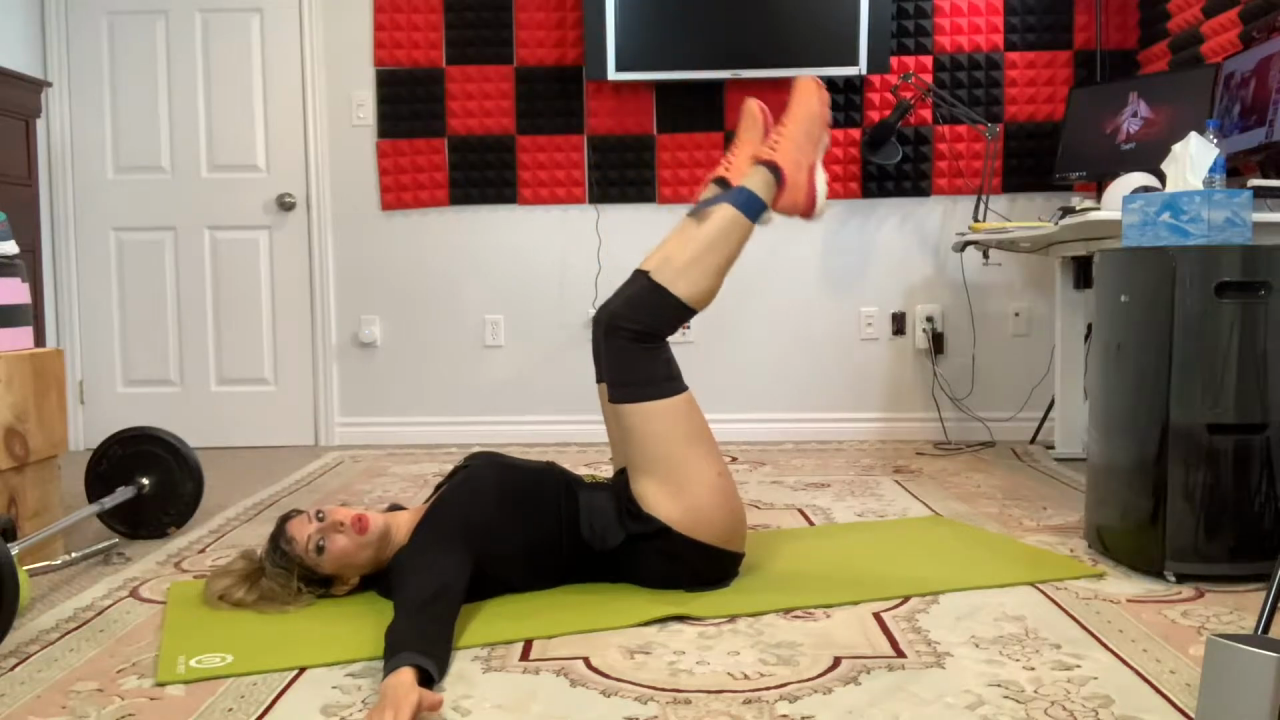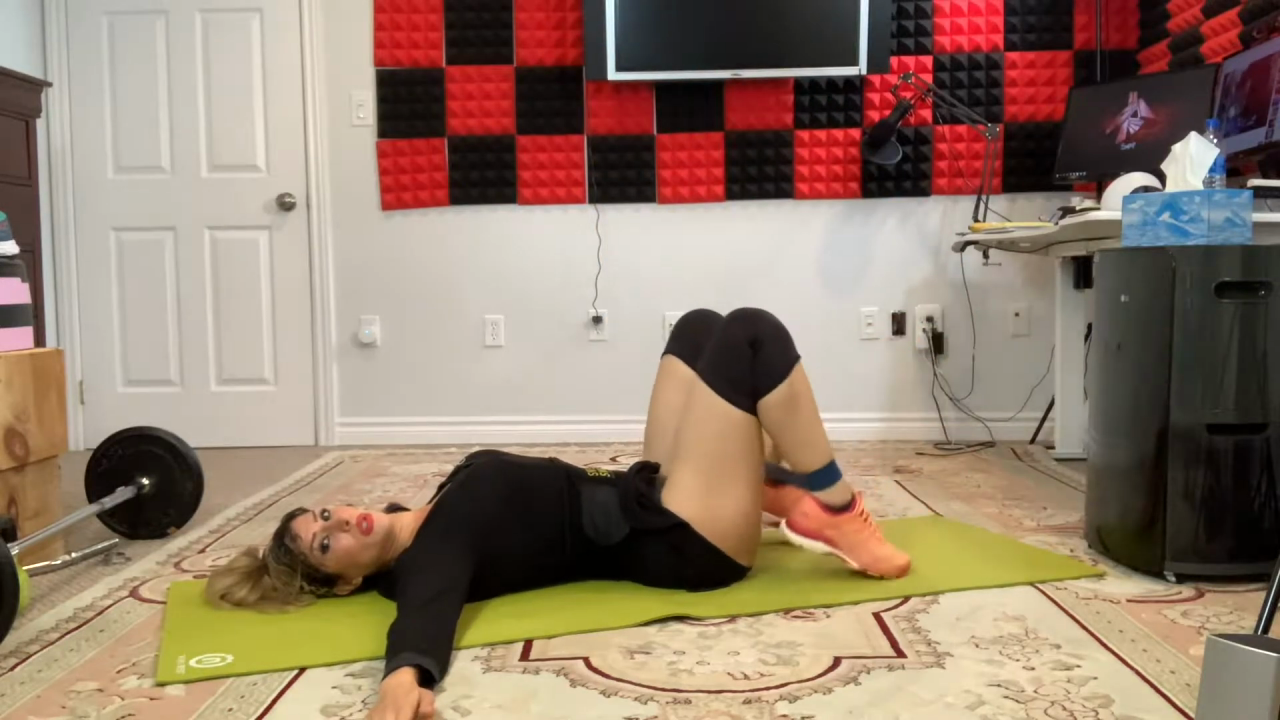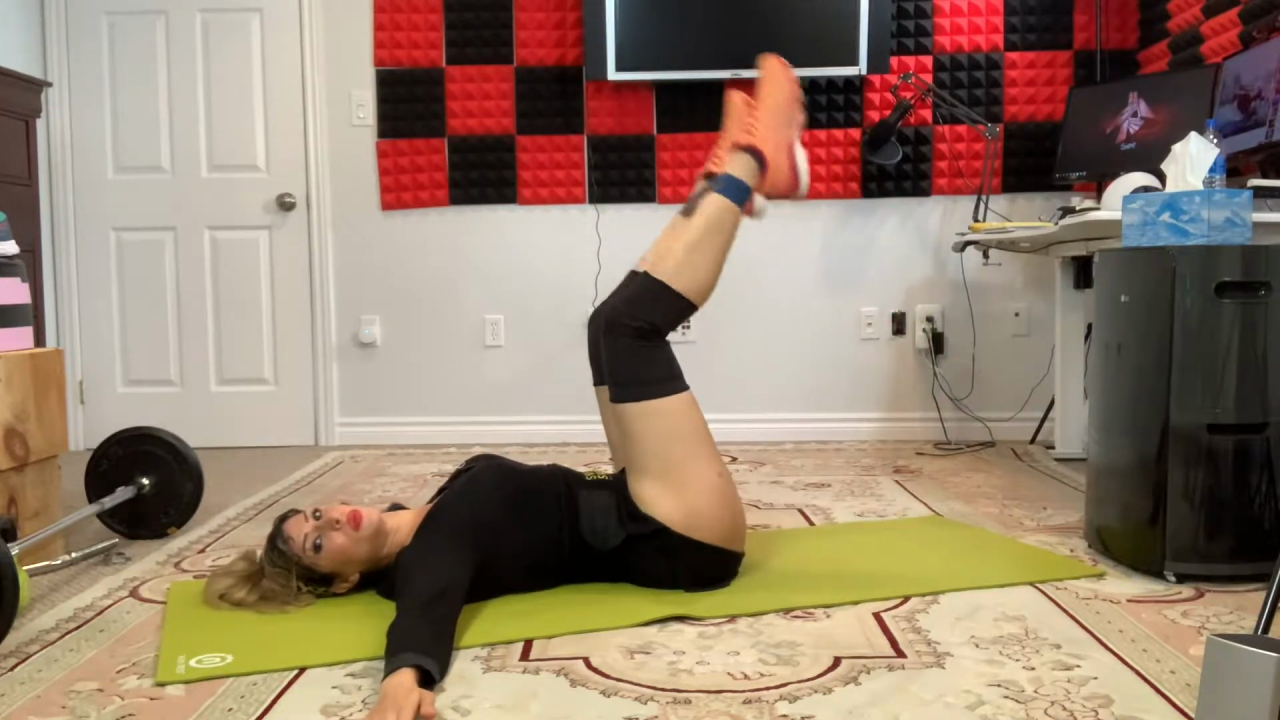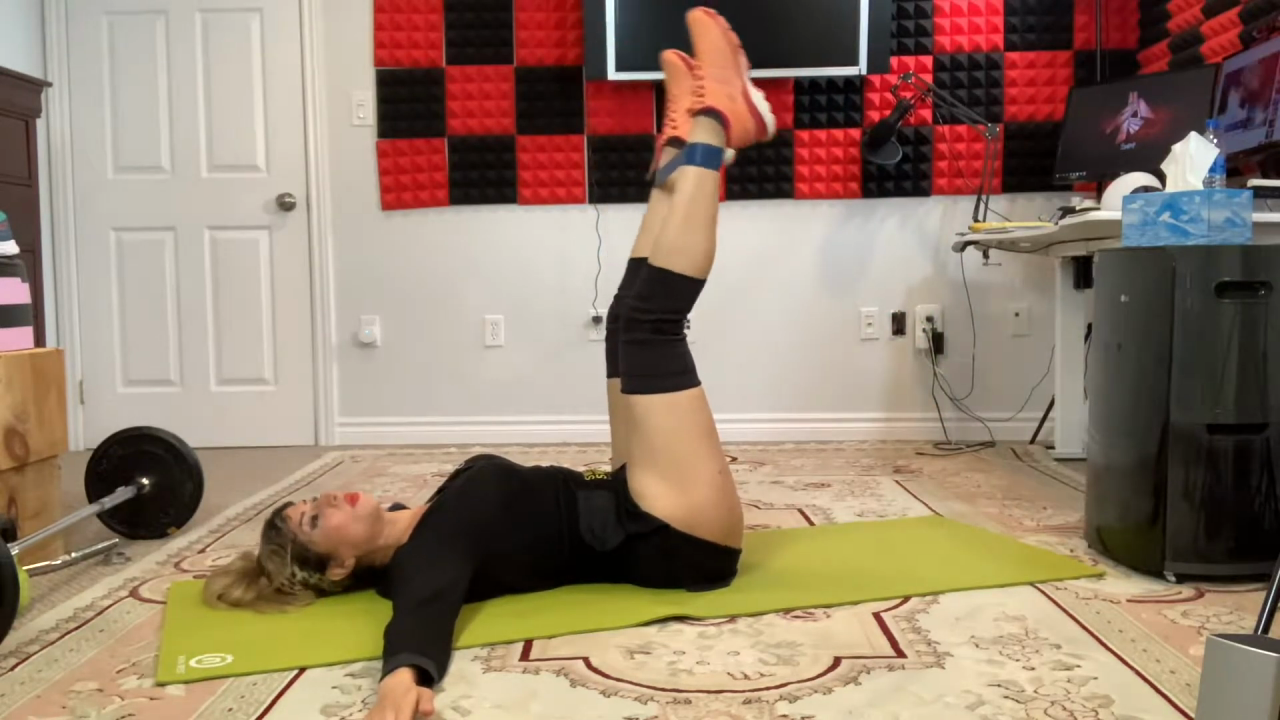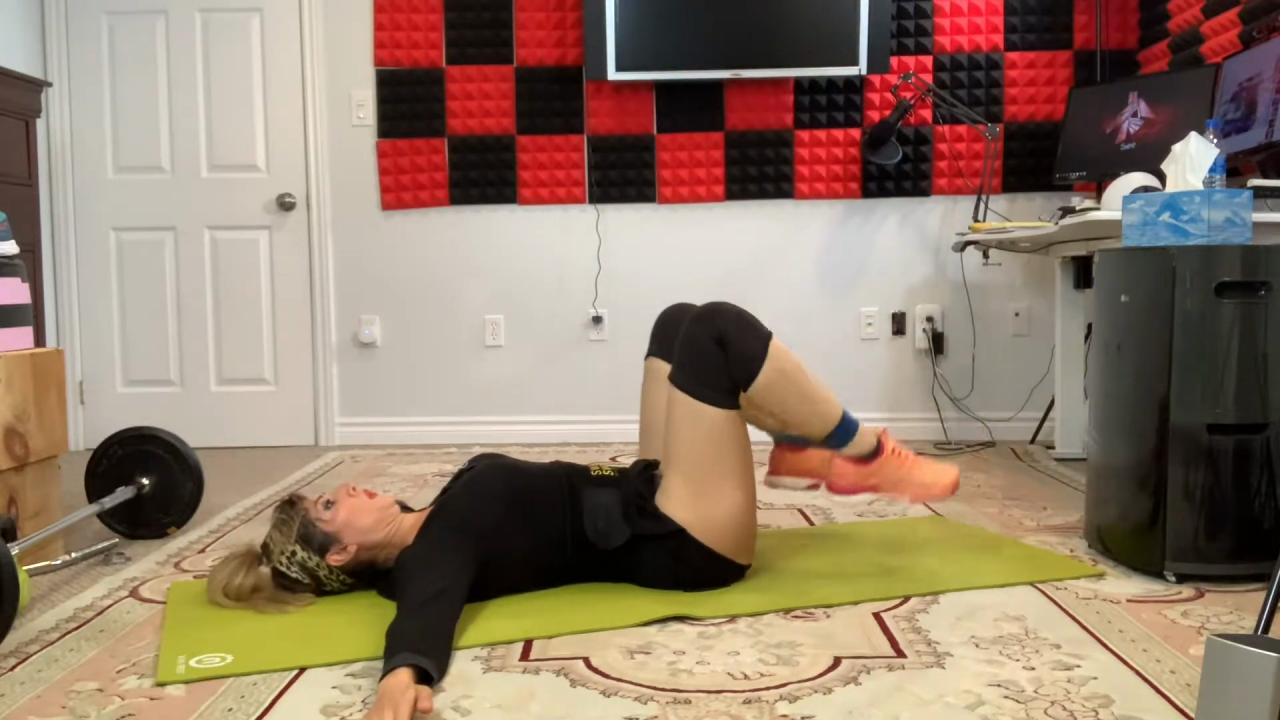
dt=1s
person 1, frame 1
left shoulder: (416, 520)
right shoulder: (415, 562)
right elbow: (424, 615)
left hip: (645, 528)
right hip: (683, 544)
left knee: (626, 330)
right knee: (624, 326)
left ankle: (741, 184)
right ankle: (768, 182)
person 1, frame 2
left shoulder: (422, 518)
right shoulder: (419, 565)
right elbow: (426, 613)
left hip: (642, 498)
right hip: (684, 543)
left knee: (704, 329)
right knee: (752, 335)
left ankle: (782, 488)
right ankle: (836, 513)
person 1, frame 3
left shoulder: (426, 519)
right shoulder: (421, 565)
right elbow: (424, 617)
left hip: (634, 518)
right hip: (683, 548)
left knee: (624, 330)
right knee: (625, 325)
left ankle: (742, 174)
right ankle: (746, 162)
person 1, frame 4
left shoulder: (418, 528)
right shoulder: (418, 561)
right elbow: (424, 610)
left hip: (631, 519)
right hip: (679, 543)
right knee: (643, 320)
right ankle: (712, 125)
person 1, frame 5
left shoulder: (422, 531)
right shoulder: (423, 562)
right elbow: (427, 613)
left hip: (646, 500)
right hip: (683, 543)
left knee: (685, 324)
right knee: (717, 331)
left ankle: (805, 453)
right ankle: (870, 458)
